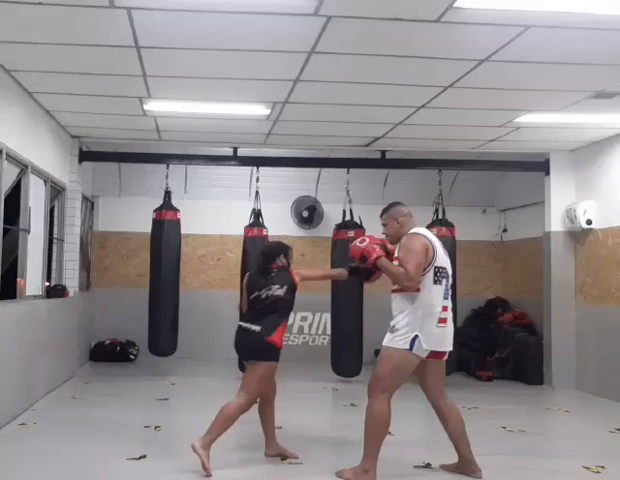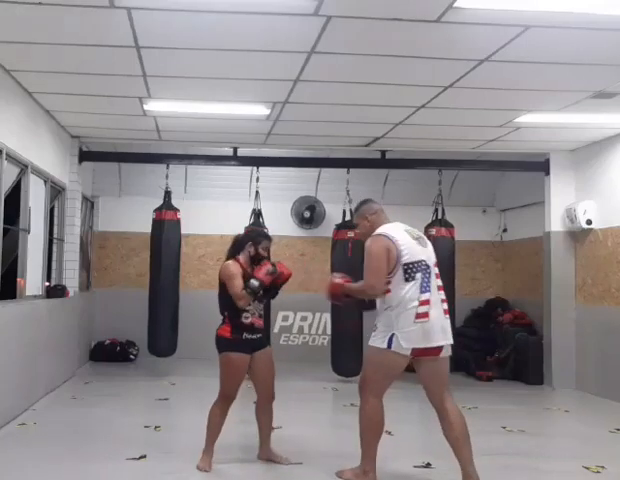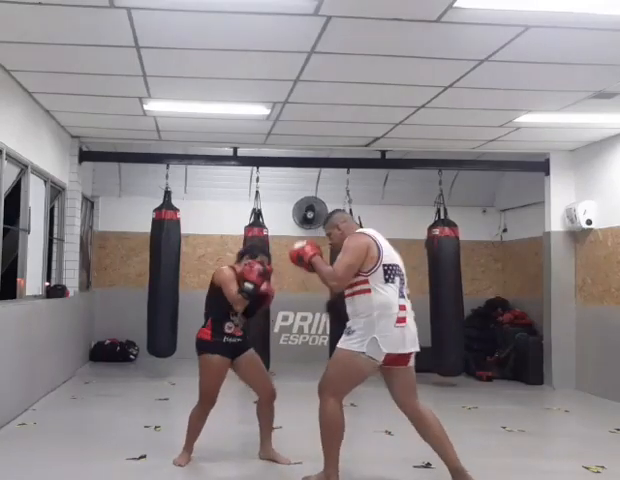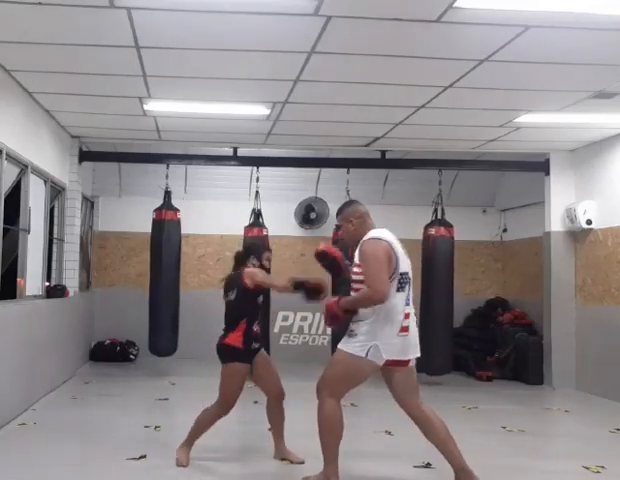
dt=1s
person 1, frame 1
left shoulder: (413, 239)
right shoulder: (431, 242)
left elbow: (410, 280)
left wrist: (377, 259)
right wrist: (385, 262)
left hip: (415, 329)
right hip: (435, 330)
left knee: (378, 391)
right knee: (438, 397)
person 1, frame 2
left shoulder: (379, 240)
right shoulder: (418, 236)
left elbow: (374, 288)
left wrist: (345, 286)
right wrist: (360, 288)
left hip: (402, 327)
right hip: (437, 325)
left knee: (370, 393)
right knee: (442, 401)
person 1, frame 3
left shoulder: (358, 240)
right shoulder: (381, 244)
left elbow: (335, 281)
left wrist: (312, 257)
left hip: (374, 331)
right hip: (402, 333)
left knee: (329, 393)
right knee: (411, 406)
person 1, frame 4
left shoulder: (371, 245)
right shoulder: (388, 242)
left elbow: (378, 293)
left wrist: (342, 305)
right wrist: (336, 264)
left hip: (375, 336)
right hip: (402, 336)
left knee: (327, 392)
right knee: (415, 407)
person 2, frame 1
left shoulder: (250, 277)
right shoulder: (292, 276)
left elbow: (245, 309)
right elbow: (331, 274)
right wrist: (352, 271)
left hip: (245, 336)
right hip: (265, 342)
left knee: (268, 392)
right knee: (246, 397)
left ankle: (272, 445)
right ankle: (205, 442)
person 2, frame 2
left shoulder: (255, 269)
right shoulder: (231, 267)
right elbow: (241, 301)
left wrist: (273, 286)
right wrist: (260, 279)
left hip: (258, 338)
right hip: (233, 339)
left knee: (267, 395)
right knee: (226, 398)
left ankle: (265, 449)
right ankle: (207, 453)
person 2, frame 3
left shoulder: (249, 280)
right shoulder: (225, 272)
left elbow: (246, 312)
right elbow: (237, 304)
left wrist: (262, 300)
right wrist: (252, 282)
left hip: (239, 342)
right hip: (214, 342)
left knee: (268, 393)
right knee: (206, 401)
left ankle: (266, 448)
right ankle: (187, 450)
person 2, frame 4
left shoulder: (235, 279)
right shoulder: (250, 273)
right elbow: (284, 285)
right wrist: (310, 285)
left hip: (250, 345)
right hip: (236, 346)
left knee: (277, 395)
right knee: (225, 404)
left ankle: (280, 448)
right ankle: (186, 445)
